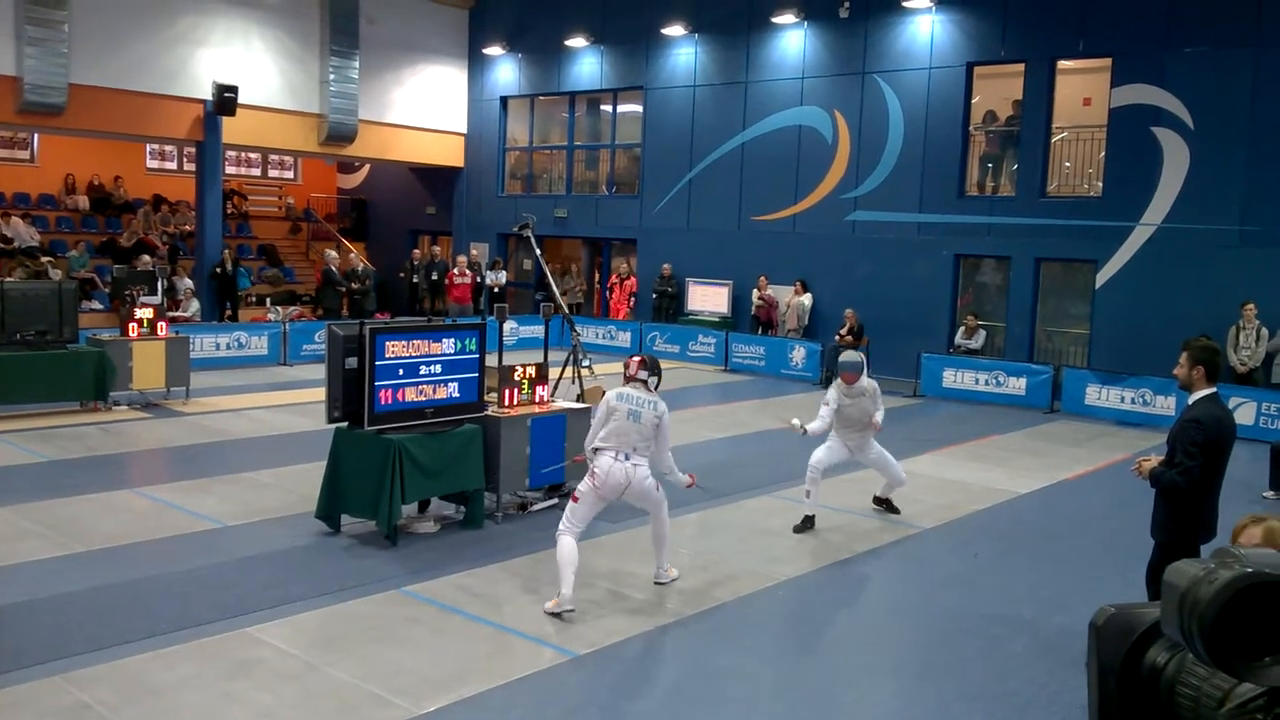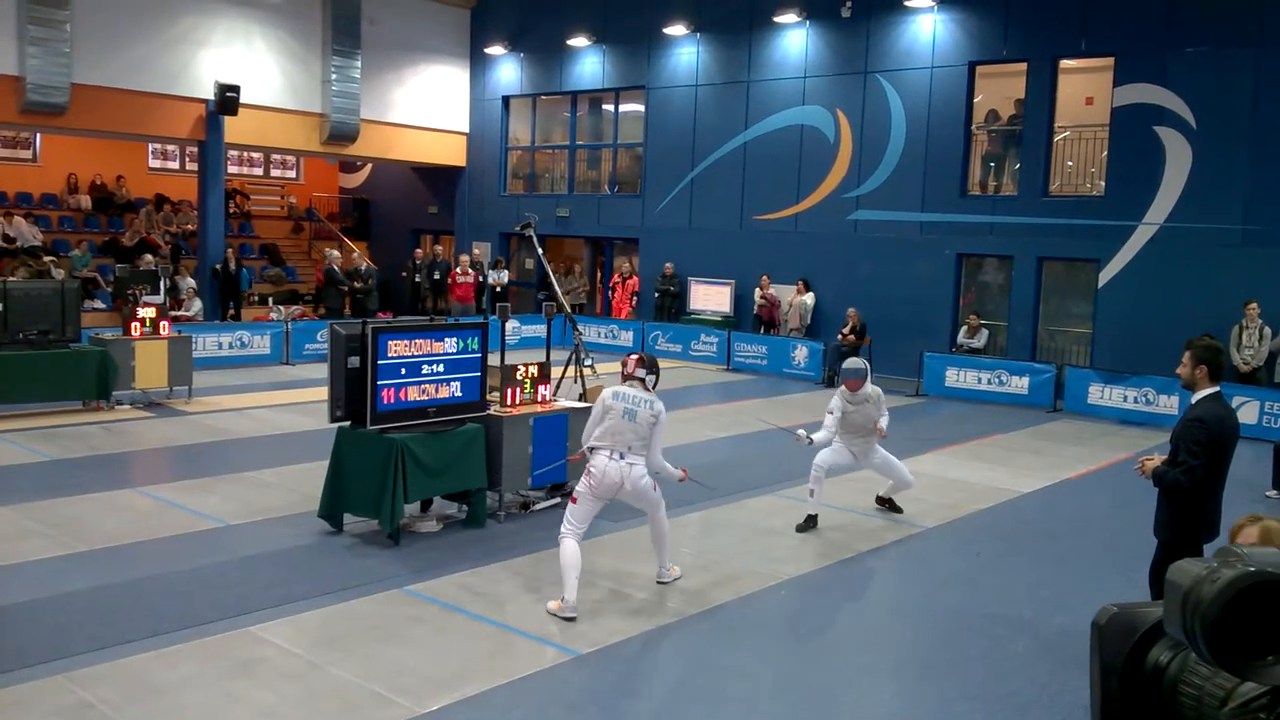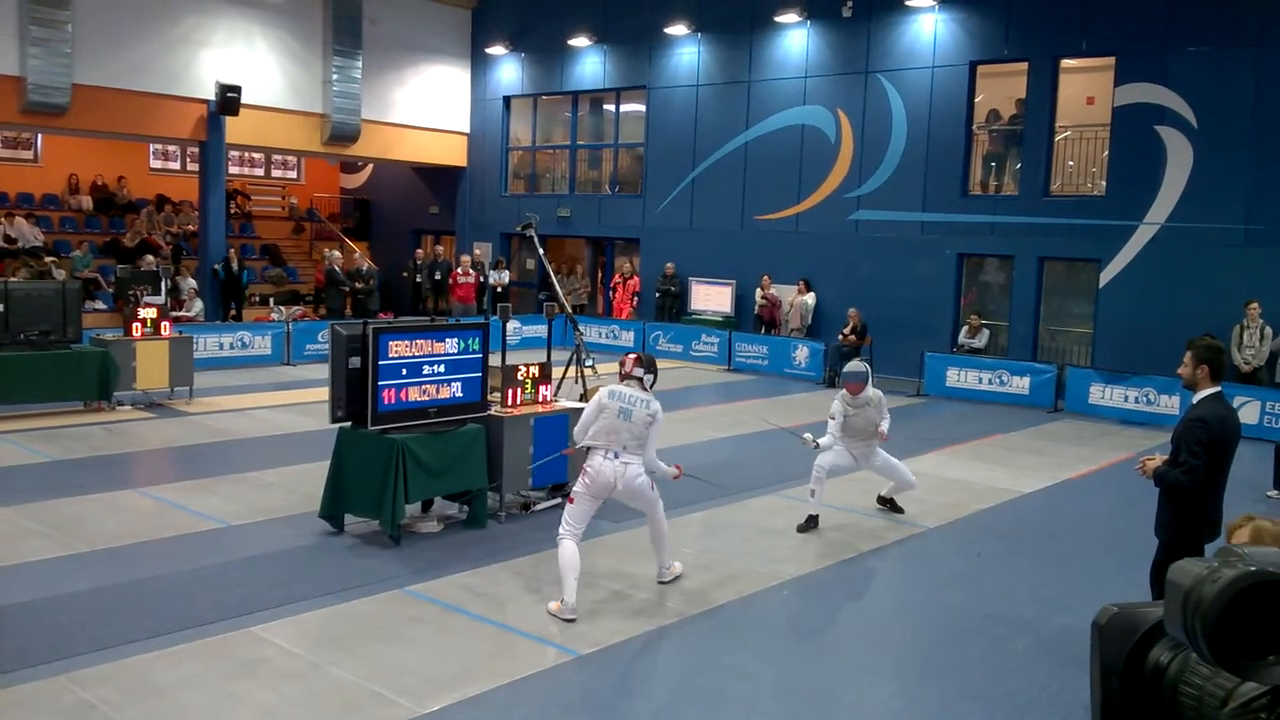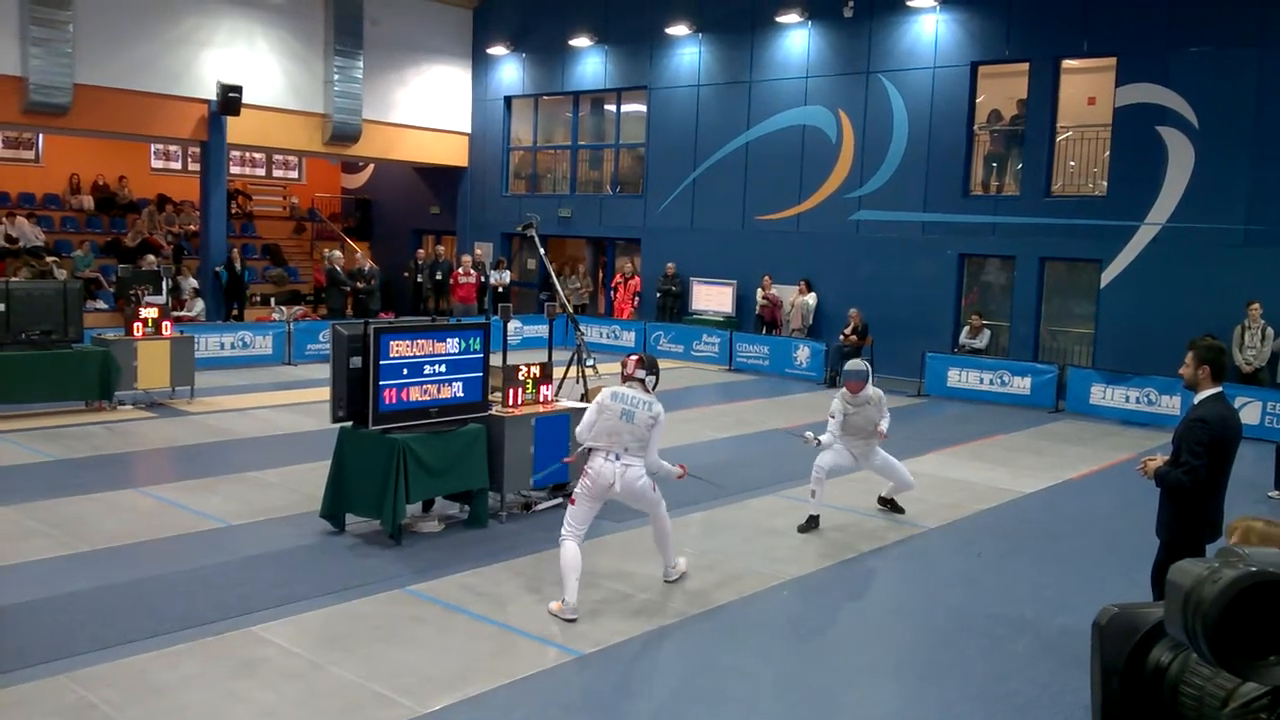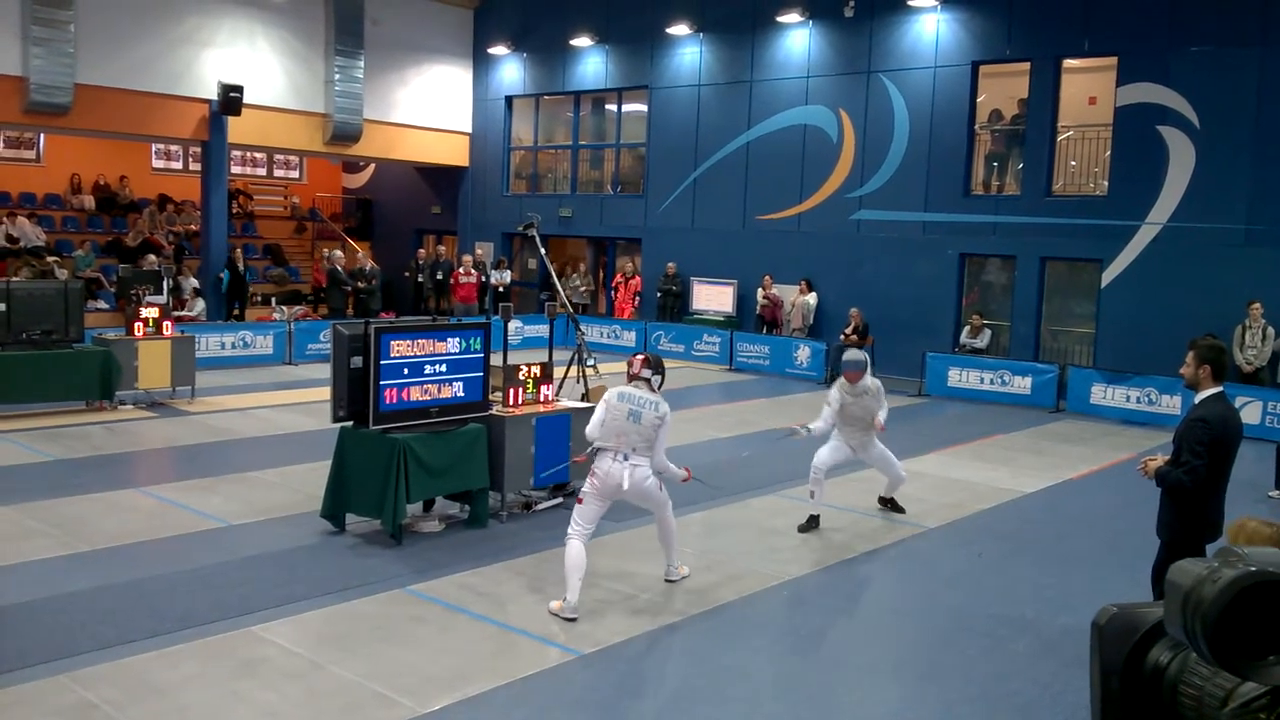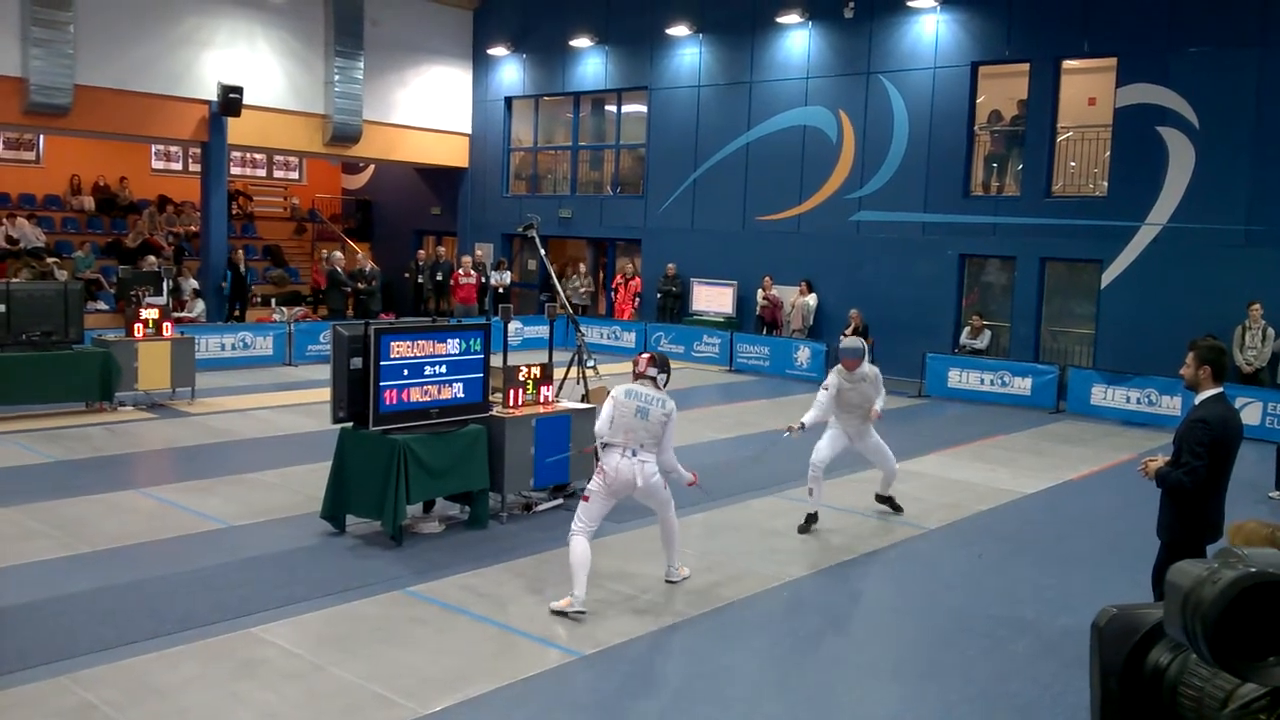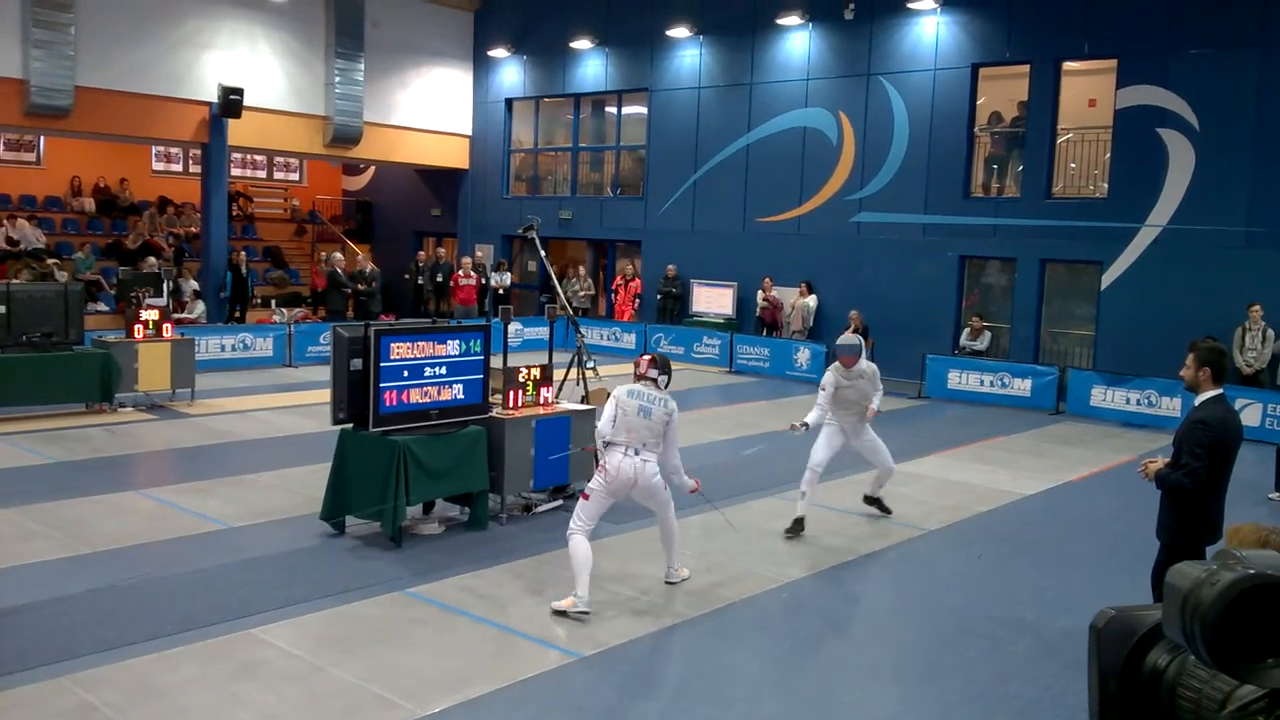
dt=0.1s
person 1, frame 1
left shoulder: (612, 397)
right shoulder: (660, 407)
left elbow: (590, 441)
right elbow: (662, 457)
right wrist: (681, 478)
left hip: (605, 471)
right hip: (638, 475)
left knee: (566, 532)
right knee: (659, 509)
left ankle: (565, 597)
right ankle: (662, 570)
person 1, frame 2
left shoulder: (609, 394)
right shoulder: (656, 407)
left elbow: (587, 439)
right elbow: (654, 459)
right wrist: (675, 474)
left hip: (600, 470)
right hip: (635, 474)
left knee: (569, 535)
right knee: (658, 511)
left ankle: (568, 602)
right ankle: (665, 569)
person 1, frame 3
left shoulder: (605, 393)
right shoulder: (653, 406)
left elbow: (579, 435)
right elbow: (648, 458)
right wrist: (670, 472)
left hip: (597, 470)
right hip: (631, 474)
left knee: (568, 536)
right knee: (656, 510)
left ankle: (568, 603)
right ankle: (665, 568)
person 1, frame 4
left shoulder: (608, 394)
right shoulder: (655, 408)
left elbow: (582, 435)
right elbow: (650, 459)
right wrist: (673, 471)
left hip: (599, 471)
right hip: (633, 475)
left knee: (570, 537)
right knee: (659, 510)
left ankle: (569, 603)
right ankle: (671, 567)
person 1, frame 5
left shoulder: (614, 394)
right shoulder: (662, 407)
left elbow: (592, 433)
right elbow: (657, 459)
right wrist: (679, 473)
left hip: (606, 471)
right hip: (640, 475)
left knee: (576, 536)
right knee: (665, 510)
left ankle: (570, 602)
right ankle: (673, 568)
person 1, frame 6
left shoulder: (619, 392)
right shoulder: (667, 405)
left elbow: (600, 432)
right elbow: (666, 456)
right wrist: (684, 475)
left hip: (613, 469)
right hip: (646, 472)
left knee: (580, 533)
right knee: (667, 510)
left ankle: (577, 597)
right ankle: (673, 568)
person 1, frame 7
left shoulder: (621, 392)
right shoulder: (669, 405)
left elbow: (602, 431)
right elbow: (670, 456)
right wrist: (685, 482)
left hip: (614, 468)
right hip: (647, 472)
left knee: (578, 531)
right knee: (666, 512)
left ankle: (580, 597)
right ankle: (673, 570)
person 2, frame 1
left shoulder: (1195, 419)
right shoulder: (1220, 411)
left elbow: (1182, 481)
left wrist: (1153, 472)
right wrist: (1164, 462)
left hip: (1181, 521)
right hip: (1195, 517)
left knee: (1161, 586)
person 2, frame 2
left shoulder: (1198, 418)
right shoulder: (1224, 410)
left elbow: (1186, 480)
left wrist: (1156, 471)
right wrist: (1168, 461)
left hip: (1183, 521)
right hip: (1199, 516)
left knee: (1164, 585)
person 2, frame 3
left shoulder: (1199, 418)
right shoulder: (1225, 411)
left elbow: (1187, 480)
left wrist: (1157, 472)
right wrist: (1168, 461)
left hip: (1185, 521)
right hip: (1200, 516)
left knee: (1165, 585)
person 2, frame 4
left shoulder: (1201, 419)
right shoulder: (1226, 411)
left elbow: (1188, 481)
left wrist: (1158, 472)
right wrist: (1170, 461)
left hip: (1186, 521)
right hip: (1202, 517)
left knee: (1166, 585)
person 2, frame 5
left shoulder: (1201, 418)
right shoulder: (1227, 411)
left elbow: (1188, 480)
left wrist: (1159, 472)
right wrist: (1170, 461)
left hip: (1187, 521)
right hip: (1202, 517)
left knee: (1167, 586)
person 2, frame 6
left shoulder: (1201, 419)
right shoulder: (1227, 411)
left elbow: (1189, 481)
left wrist: (1159, 473)
right wrist: (1171, 462)
left hip: (1187, 522)
right hip: (1202, 518)
left knee: (1167, 585)
person 2, frame 7
left shoulder: (1201, 420)
right shoulder: (1227, 413)
left elbow: (1188, 482)
left wrist: (1159, 474)
right wrist: (1170, 464)
left hip: (1187, 523)
right hip: (1202, 519)
left knee: (1166, 587)
person 3, frame 1
left shoulder: (872, 387)
right shoulder: (835, 391)
left elbow: (879, 409)
right elbow: (822, 422)
left wrist: (877, 420)
right wrist: (804, 428)
left hip: (866, 443)
right hip: (840, 441)
left knee: (899, 479)
right knee: (815, 464)
left ankle: (881, 498)
right ankle: (809, 517)
person 3, frame 2
left shoulder: (876, 393)
right shoulder: (839, 398)
left elbow: (883, 414)
right elbow: (827, 433)
left wrist: (882, 426)
right wrist: (810, 439)
left hip: (870, 449)
right hip: (844, 447)
left knee: (907, 482)
right knee: (820, 463)
left ankle: (884, 497)
right ankle: (812, 517)
person 3, frame 3
left shoulder: (877, 397)
right shoulder: (840, 402)
left elbow: (885, 417)
right elbow: (831, 437)
left wrist: (883, 429)
right wrist: (815, 443)
left hip: (871, 451)
right hip: (845, 449)
left knee: (909, 483)
right knee: (821, 464)
left ankle: (885, 497)
right ankle: (813, 517)
person 3, frame 4
left shoulder: (877, 395)
right shoulder: (841, 401)
left elbow: (884, 417)
right elbow: (832, 435)
left wrist: (883, 429)
right wrist: (816, 441)
left hip: (871, 450)
right hip: (845, 449)
left knee: (907, 484)
right knee: (821, 465)
left ankle: (886, 498)
right ankle: (813, 517)
person 3, frame 5
left shoulder: (875, 386)
right shoulder: (838, 390)
left elbow: (882, 407)
right elbow: (824, 422)
left wrist: (880, 420)
right wrist: (807, 429)
left hip: (868, 442)
right hip: (842, 440)
left knee: (899, 477)
right knee: (818, 464)
left ankle: (886, 498)
right ankle: (814, 517)
person 3, frame 6
left shoulder: (873, 373)
right shoulder: (835, 377)
left elbow: (880, 394)
right elbow: (819, 408)
left wrist: (877, 408)
right wrist: (801, 424)
left hip: (864, 430)
right hip: (839, 429)
left knee: (891, 469)
right knee: (817, 462)
left ankle: (883, 495)
right ankle: (812, 514)
person 3, frame 7
left shoulder: (870, 369)
right shoulder: (832, 374)
left elbow: (878, 390)
right elbow: (820, 408)
left wrist: (874, 406)
right wrist: (804, 424)
left hip: (860, 428)
right hip: (834, 426)
left knee: (888, 467)
right knee: (814, 465)
left ankle: (872, 496)
right ankle: (799, 519)
